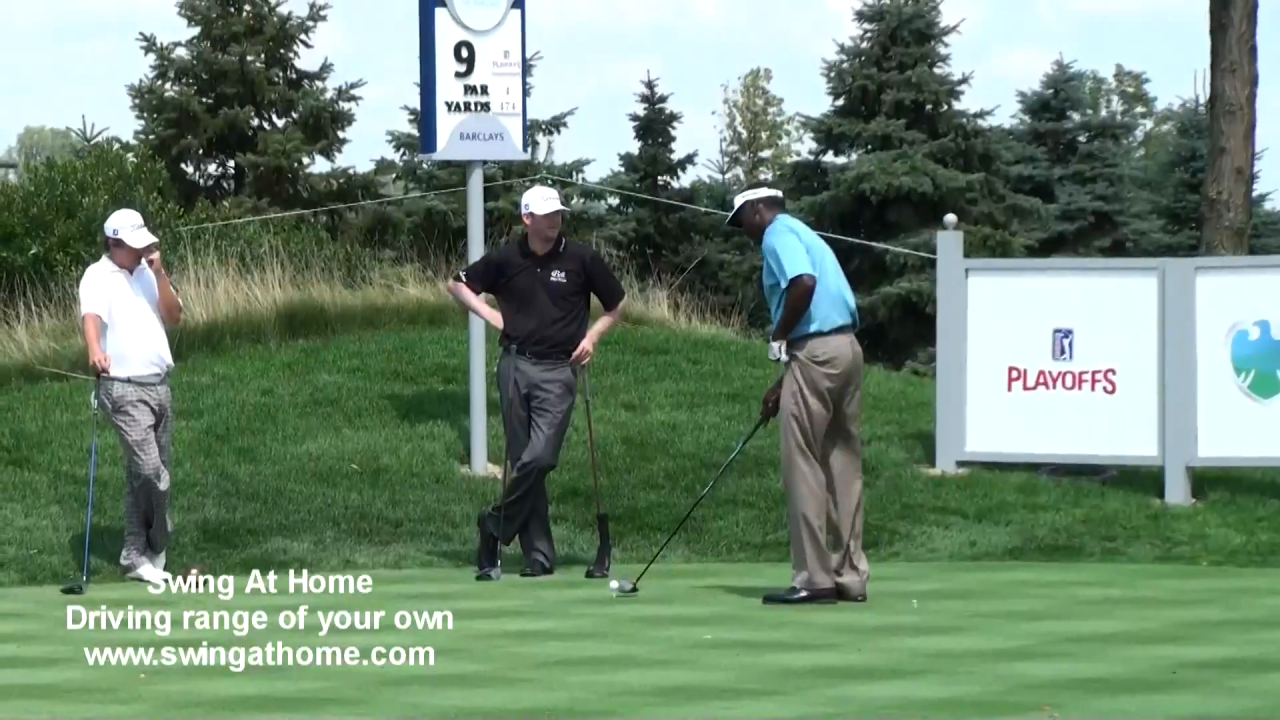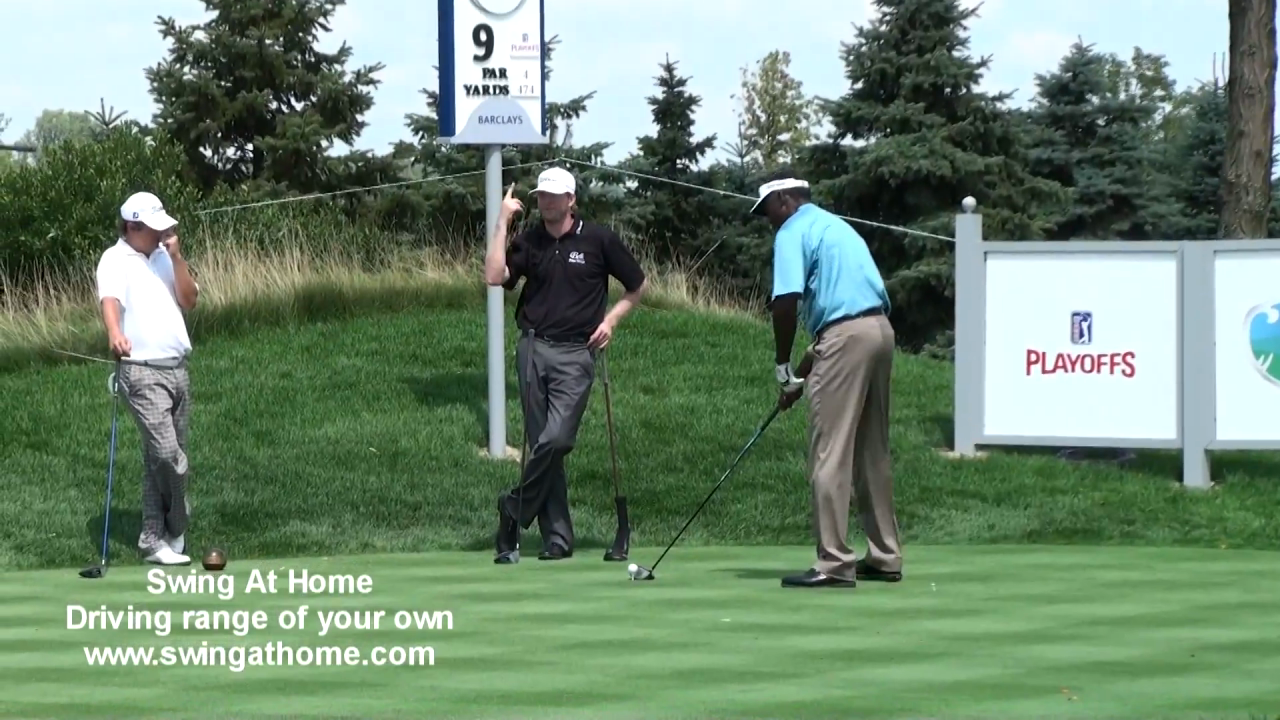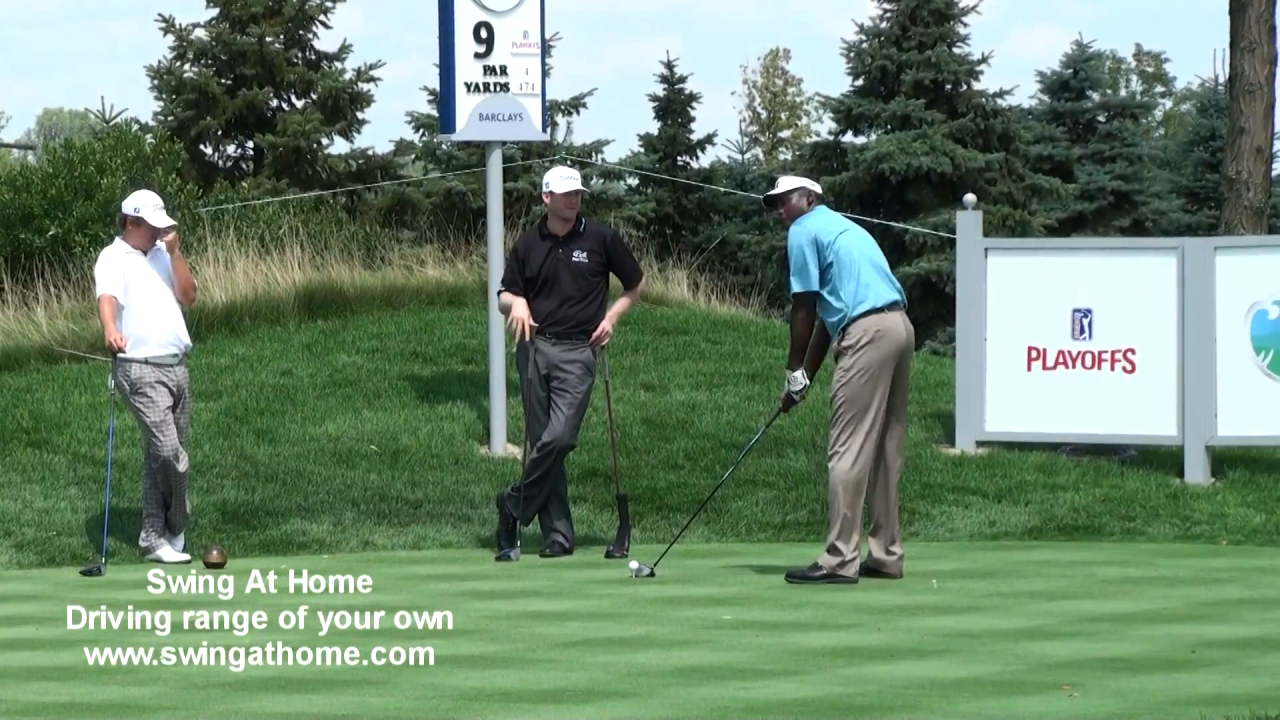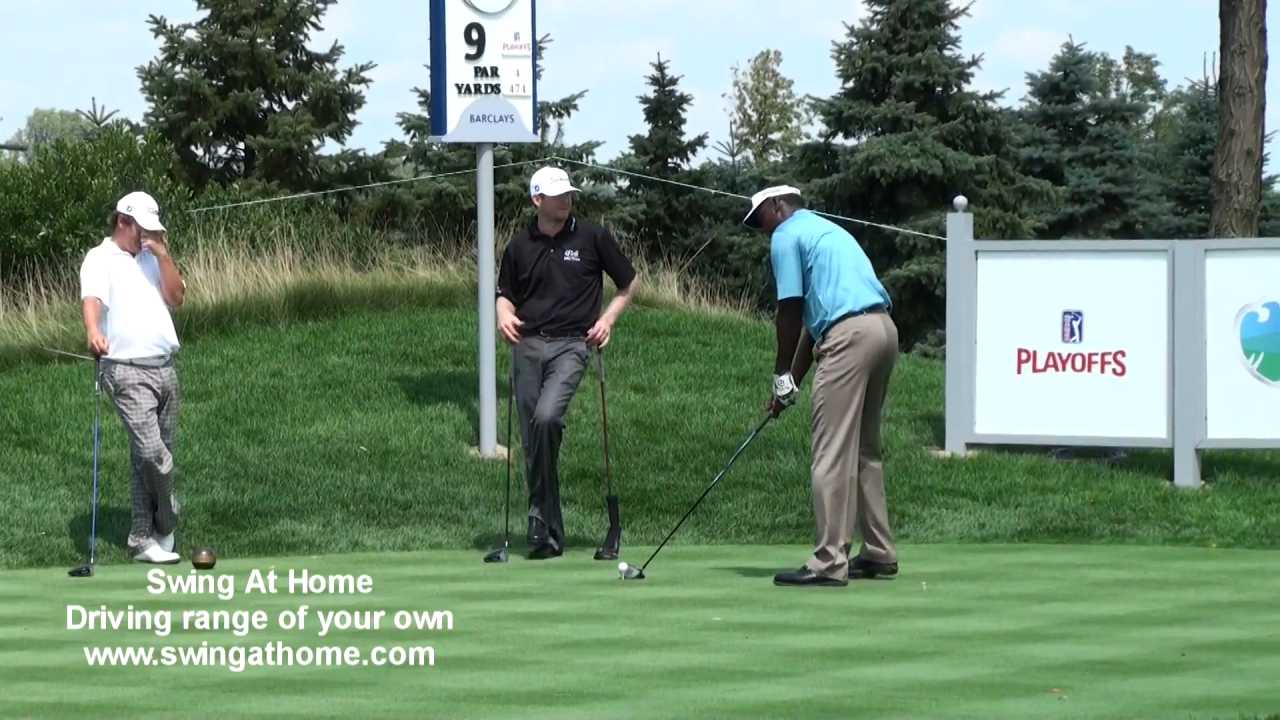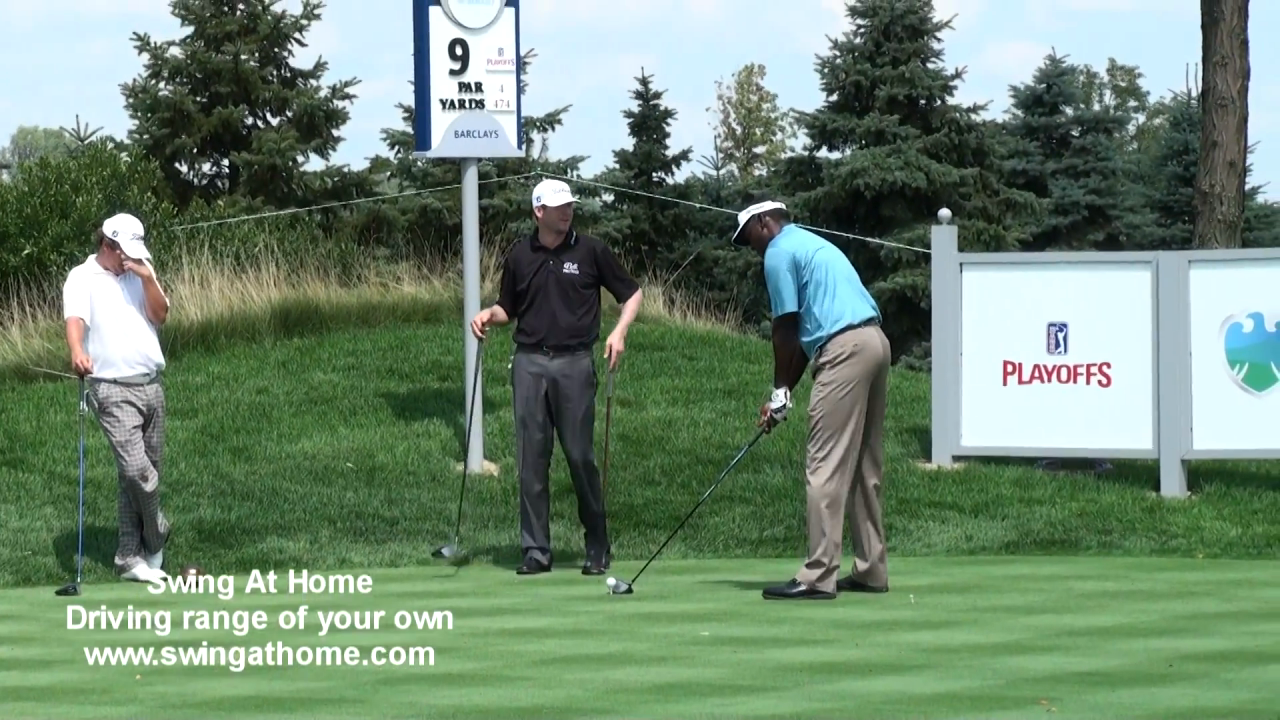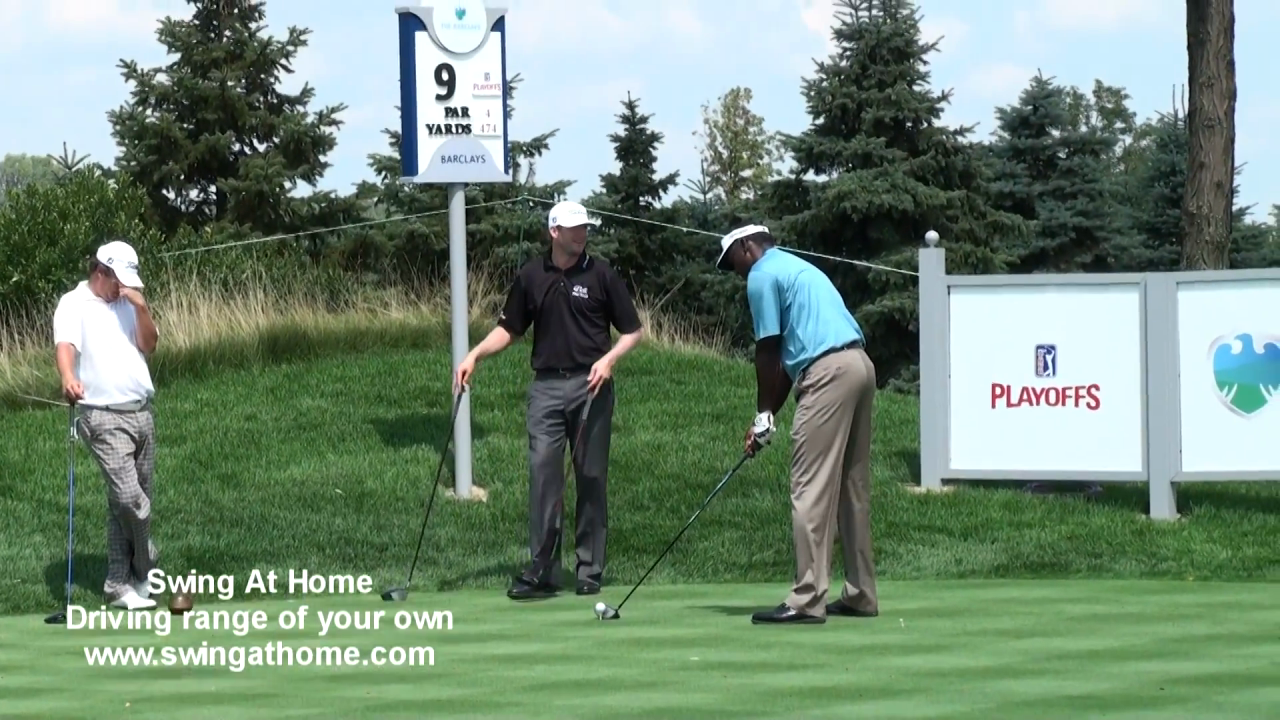
dt=0.5s
person 1, frame 1
right shoulder: (801, 233)
left elbow: (803, 283)
left wrist: (778, 337)
right wrist: (782, 384)
left hip: (817, 352)
right hip: (845, 348)
left knee: (803, 467)
right knee: (842, 467)
person 1, frame 2
right shoulder: (833, 225)
left elbow: (785, 302)
left wrist: (784, 366)
right wrist: (804, 371)
left hip: (847, 336)
right hip: (878, 329)
left knee: (829, 454)
right knee: (871, 449)
person 1, frame 3
right shoulder: (840, 228)
left elbow: (804, 307)
right elbow: (828, 315)
left wrist: (794, 372)
right wrist: (806, 377)
left hip: (869, 334)
right hip: (896, 328)
left knee: (849, 451)
right knee: (884, 449)
person 1, frame 4
right shoulder: (825, 230)
left elbow: (790, 312)
left wrist: (782, 376)
right wrist: (794, 380)
left hip: (850, 335)
right hip: (881, 328)
left knee: (832, 452)
right knee: (862, 447)
person 1, frame 5
right shoulder: (812, 245)
left elbow: (786, 327)
left wrist: (780, 391)
right wrist: (785, 391)
left hip: (846, 349)
right hip: (873, 343)
left knee: (826, 465)
right knee: (862, 463)
person 1, frame 6
right shoulder: (795, 268)
left elbow: (769, 351)
left wrist: (763, 415)
right wrist: (771, 413)
left hip: (829, 372)
right hip: (857, 365)
left knee: (811, 488)
right knee: (850, 485)
person 2, frame 1
left shoulder: (581, 257)
right shoulder: (505, 258)
left elbow: (616, 303)
right elbow: (457, 283)
left wrist: (592, 336)
right wrist: (486, 310)
left hip: (558, 369)
right hip: (515, 365)
left knee: (540, 457)
right knee: (522, 460)
left ankle: (495, 524)
right ankle: (538, 554)
person 2, frame 2
left shoulder: (599, 239)
right shoulder: (528, 241)
left elbow: (638, 284)
right elbow: (494, 278)
left wrist: (611, 320)
right wrist: (502, 225)
left hip: (576, 352)
right hip: (533, 348)
left knee: (557, 439)
right knee: (542, 443)
left ankle: (515, 507)
right ankle: (557, 537)
person 2, frame 3
left shoulder: (602, 237)
right shoulder: (528, 243)
left elbow: (636, 283)
right elbow: (505, 292)
left wrist: (611, 317)
right wrist: (514, 303)
left hip: (577, 350)
right hip: (535, 348)
left knee: (559, 437)
right knee: (542, 440)
left ankle: (514, 503)
right ankle: (558, 534)
person 2, frame 4
left shoulder: (592, 236)
right shoulder: (519, 245)
left elbow: (628, 282)
right elbow: (505, 295)
left wrist: (607, 319)
right wrist: (504, 316)
left hip: (571, 344)
right hip: (528, 346)
left knee: (547, 418)
right knee: (534, 436)
left ankle: (539, 511)
right ankle: (550, 535)
person 2, frame 5
left shoulder: (591, 250)
right shoulder: (518, 255)
left elbow: (632, 293)
right elbow: (509, 307)
left wrist: (619, 330)
right wrist: (488, 314)
left hip: (576, 362)
right hip: (529, 362)
left knee: (580, 456)
right knee: (532, 458)
left ankle: (597, 545)
person 2, frame 6
left shoulder: (602, 275)
right shoulder: (530, 275)
left elbow: (633, 330)
right elbow: (508, 328)
left wrist: (609, 359)
right wrist: (475, 355)
left hip: (590, 385)
right hip: (547, 385)
left knee: (591, 477)
right knee: (542, 468)
person 3, frame 1
left shoulder: (149, 272)
right shoulder: (97, 276)
left elbow: (173, 316)
right elbow: (91, 315)
left wrist: (160, 273)
right wrist: (94, 349)
left hip: (159, 384)
right hip: (124, 387)
left knee: (145, 472)
right knee: (149, 470)
left ankle: (137, 554)
right ankle: (153, 551)
person 3, frame 2
left shoulder: (165, 256)
right shoulder: (115, 260)
left elbow: (189, 300)
right elbow: (109, 300)
left wrist: (176, 258)
right wrist: (115, 333)
left hip: (177, 367)
right hip: (142, 371)
left knee: (162, 456)
right knee: (168, 454)
left ankle: (156, 538)
right ankle: (173, 532)
person 3, frame 3
left shoulder: (163, 253)
right shoulder: (113, 258)
left elbow: (188, 297)
right elbow: (106, 297)
left wrist: (175, 253)
right wrist: (110, 330)
left hip: (176, 365)
right hip: (141, 369)
left knee: (163, 454)
right knee: (167, 452)
left ankle: (155, 537)
right ankle: (175, 527)
person 3, frame 4
left shoulder: (153, 255)
right shoulder: (100, 259)
left elbow: (176, 298)
right elbow: (91, 298)
left wrist: (163, 255)
right wrist: (93, 331)
left hip: (164, 367)
right hip: (128, 371)
left knee: (155, 453)
right knee: (150, 452)
left ankle: (144, 537)
right ankle: (165, 525)
person 3, frame 5
left shoulder: (141, 270)
right shoulder: (82, 278)
left elbow: (160, 315)
right elbow: (74, 318)
left wrist: (146, 277)
right wrist: (77, 351)
left hip: (151, 384)
right hip: (113, 390)
left knee: (146, 471)
right knee: (135, 470)
left ankle: (131, 556)
right ankle: (156, 539)
person 3, frame 6
left shoulder: (129, 301)
right shoulder: (73, 304)
left elbow: (149, 346)
right elbow: (65, 345)
left wrist: (141, 307)
right wrist: (69, 378)
left hip: (140, 412)
right hip: (104, 417)
left knee: (131, 500)
right knee: (128, 497)
left ankle: (120, 583)
right ankle: (145, 571)
